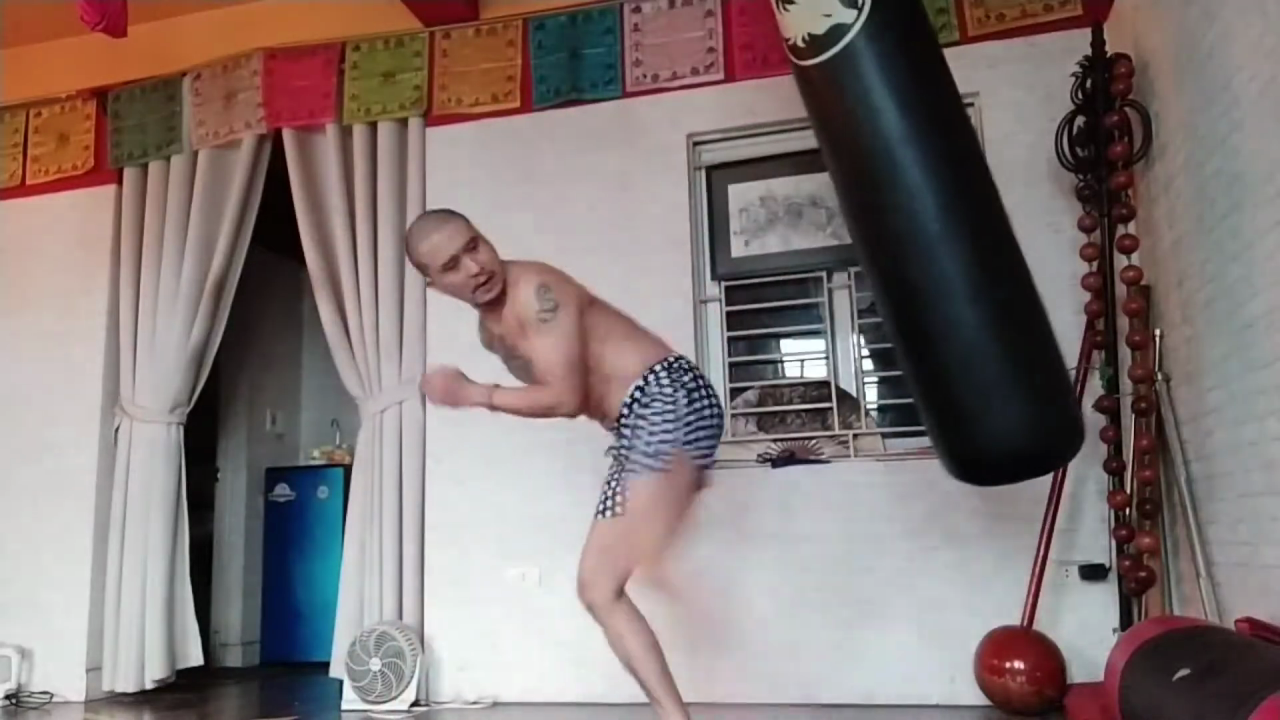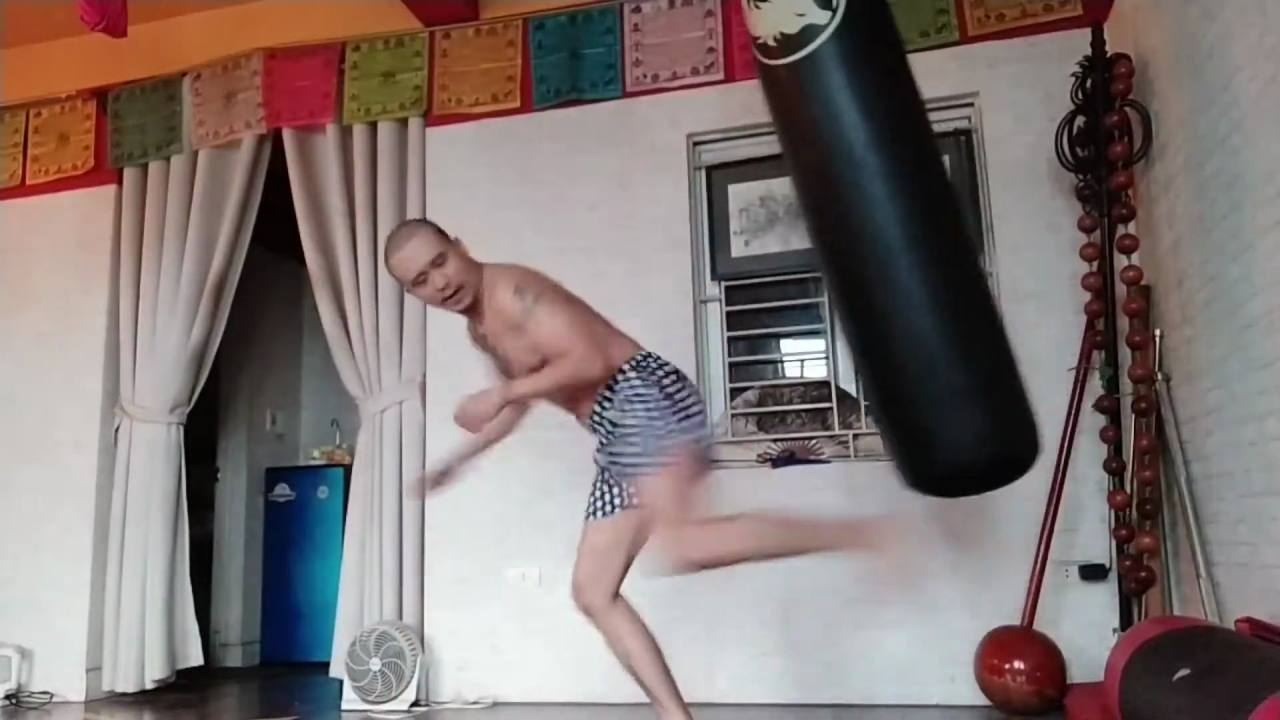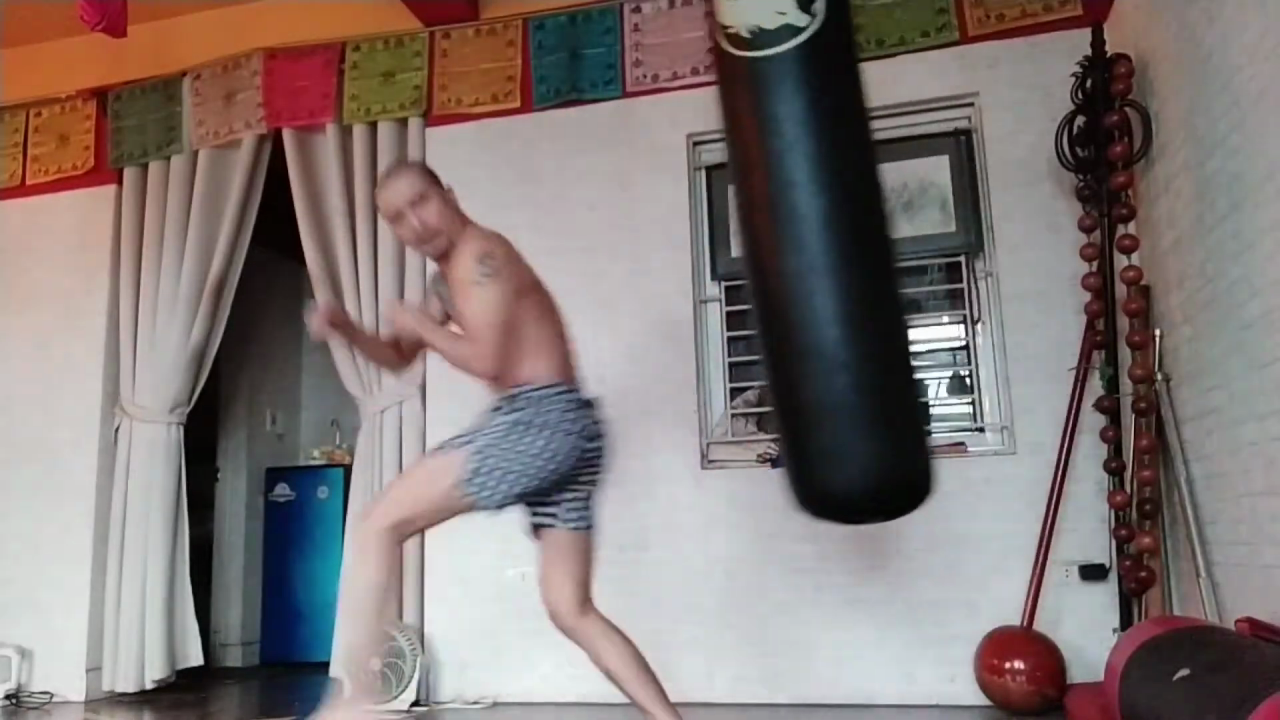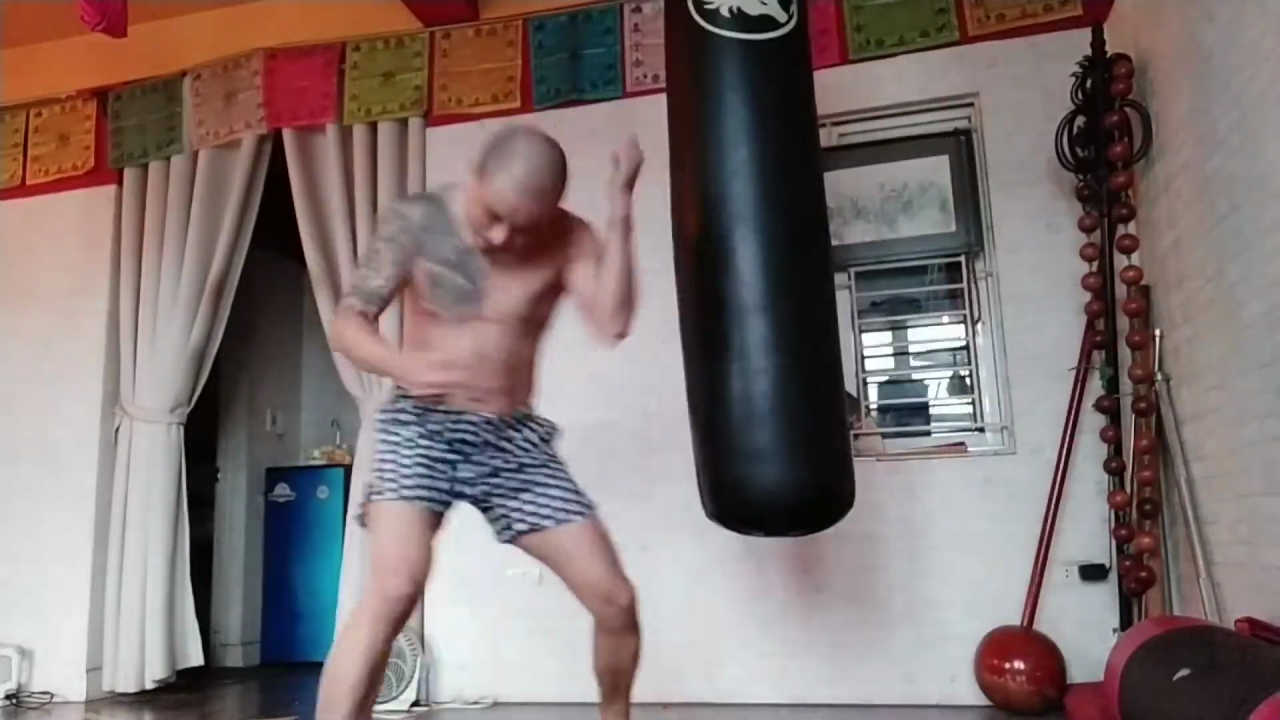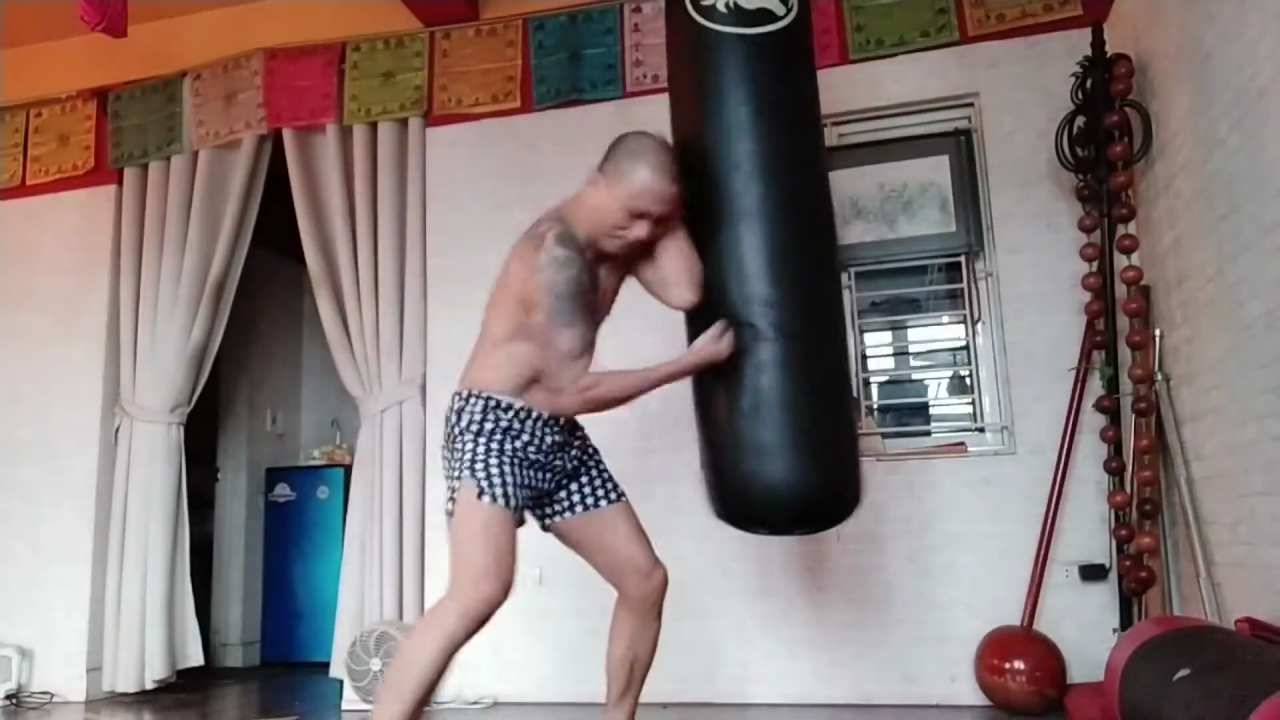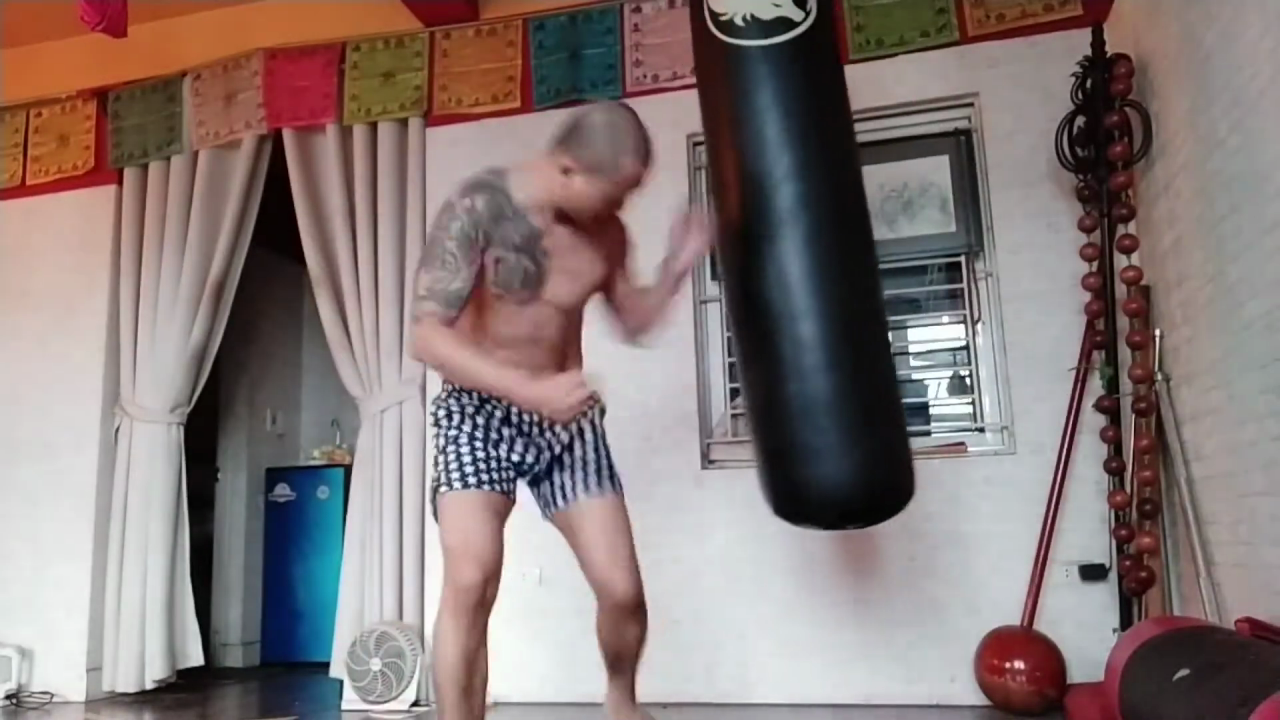
dt=0.2s
person 1, frame 1
left shoulder: (537, 289)
right shoulder: (492, 324)
left elbow: (566, 397)
left wrist: (471, 392)
left hip: (670, 399)
right hip: (648, 422)
left knee: (640, 546)
right knee: (598, 590)
person 1, frame 2
left shoulder: (512, 288)
right shoulder: (480, 328)
left elbow: (588, 363)
right elbow: (521, 400)
left wrist: (500, 394)
right wrist: (458, 460)
left hip: (644, 399)
right hip: (619, 434)
left knee: (685, 544)
right knee: (593, 592)
left ankle: (851, 536)
person 1, frame 3
left shoulder: (481, 255)
right shoulder: (452, 276)
left elbow: (487, 360)
right elbow: (395, 358)
left wrist: (419, 324)
right wrist: (346, 331)
left hip: (544, 420)
right hip: (564, 433)
left knee: (378, 523)
right knee: (571, 609)
person 1, frame 4
left shoulder: (569, 238)
right shoulder: (414, 221)
left elbow: (613, 324)
right elbow: (345, 326)
left wrist: (620, 214)
right wrist: (411, 372)
left hip: (514, 441)
right hip: (423, 429)
left knee: (613, 596)
right knee: (391, 592)
person 1, frame 5
left shoulder: (624, 239)
right shoulder: (555, 244)
left elbow: (686, 293)
right elbow: (571, 390)
left wrist: (664, 212)
right wrist: (689, 362)
left hip: (556, 435)
right hip: (494, 425)
left knee: (646, 581)
right knee: (476, 593)
person 1, frame 6
left shoulder: (604, 229)
right shoulder: (477, 205)
left elbow: (634, 322)
right elbow: (426, 336)
left wrist: (678, 264)
right wrist: (525, 387)
left hip: (564, 417)
right hip: (477, 412)
left knee: (621, 590)
right knee: (470, 579)
